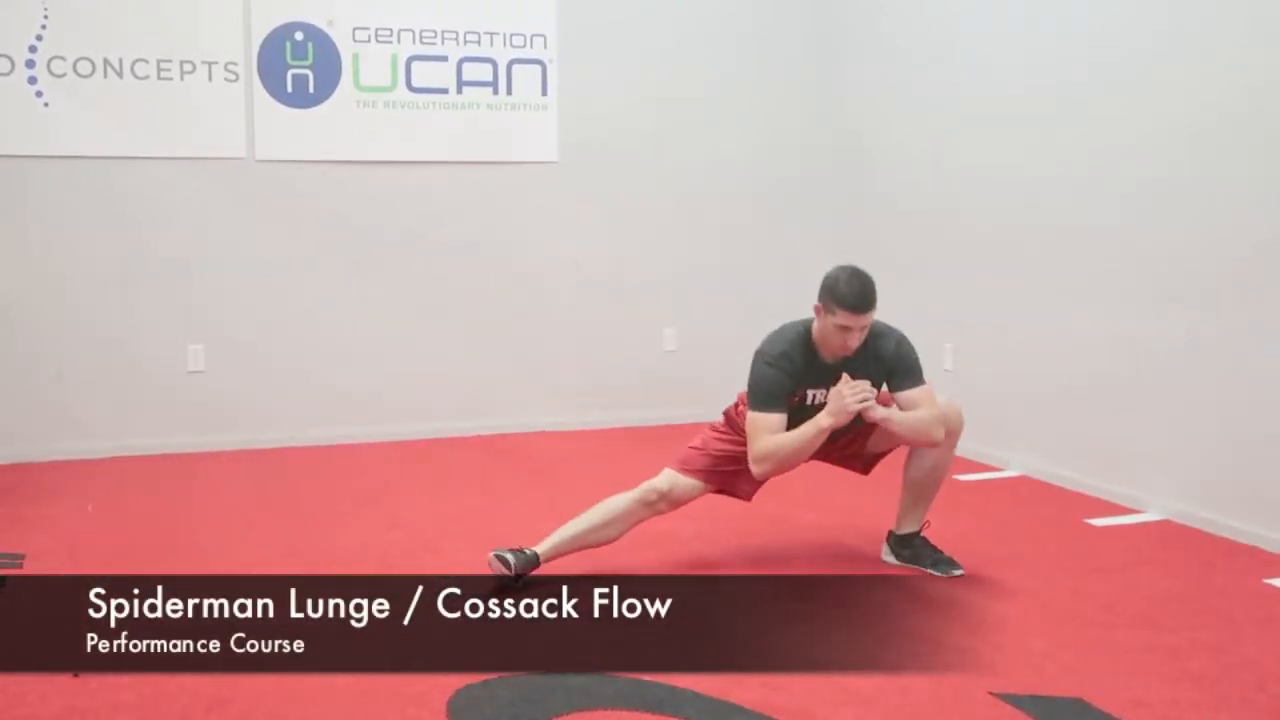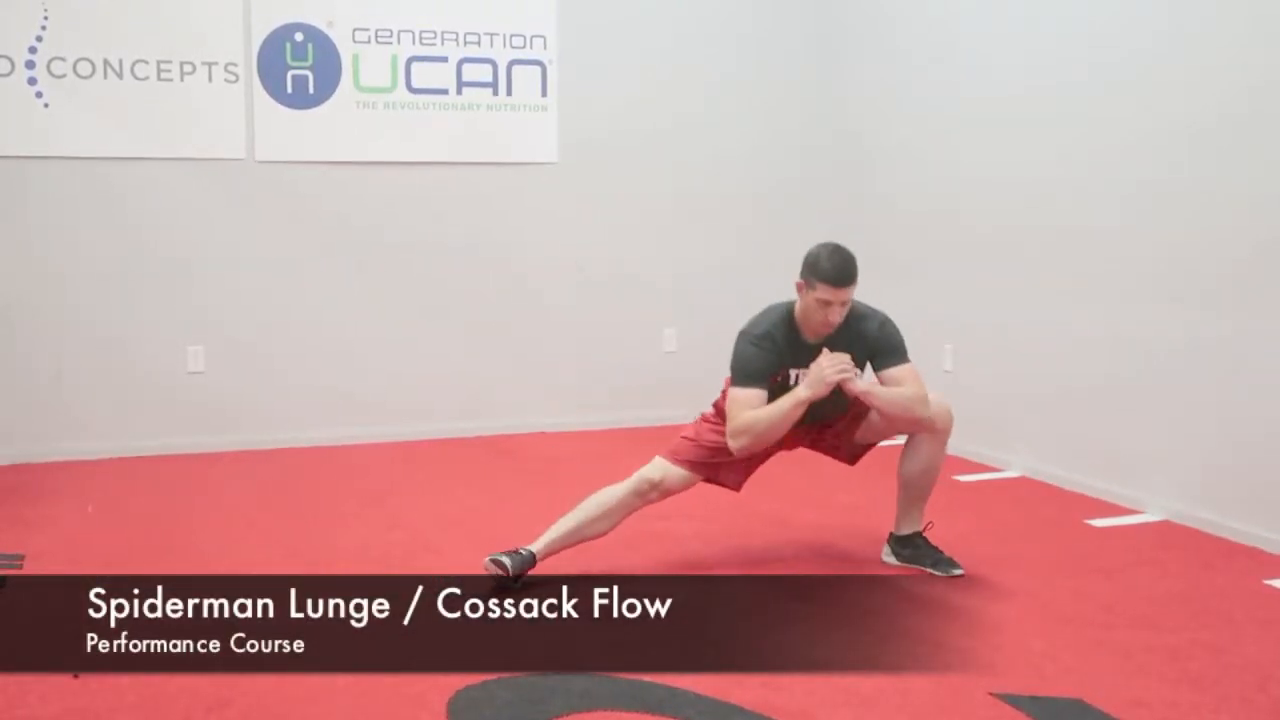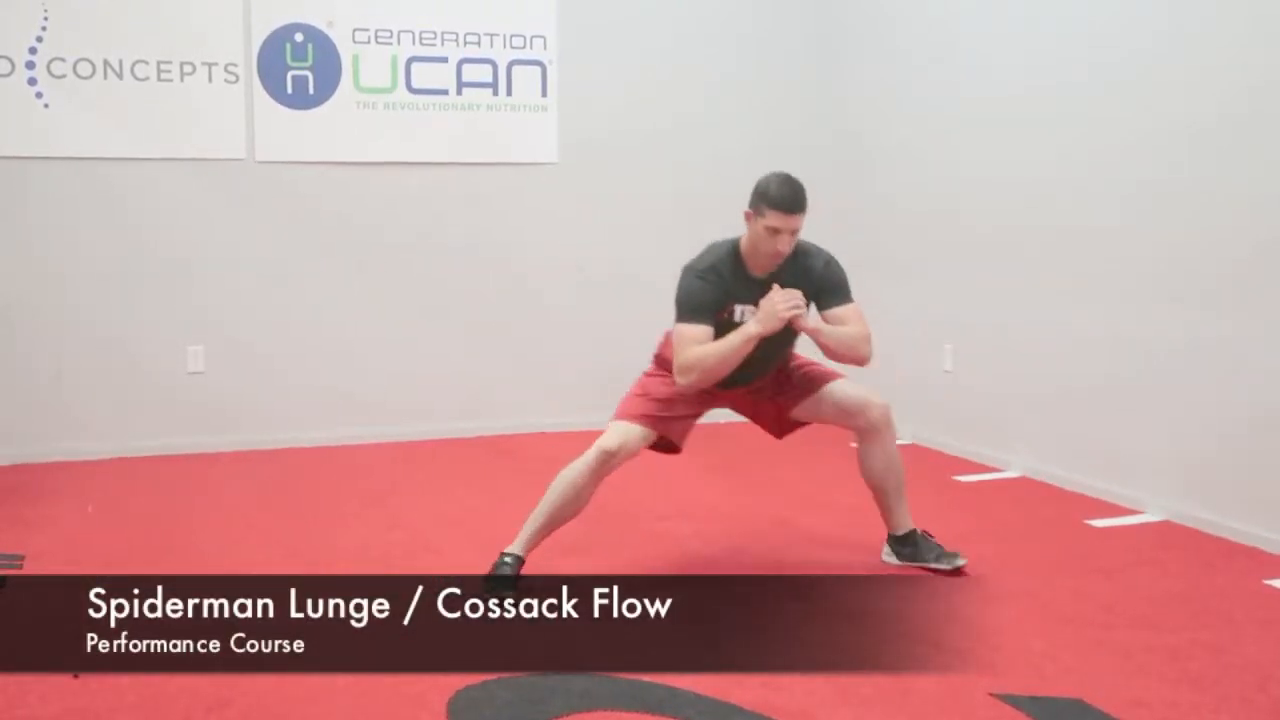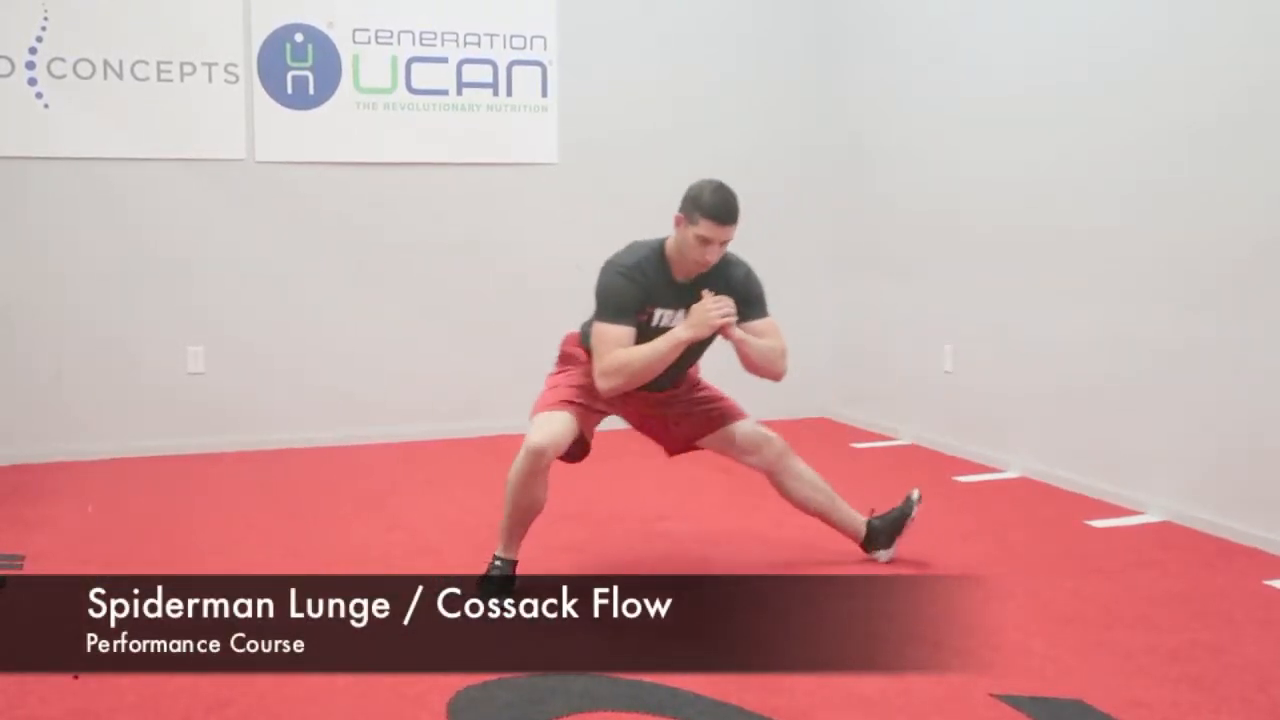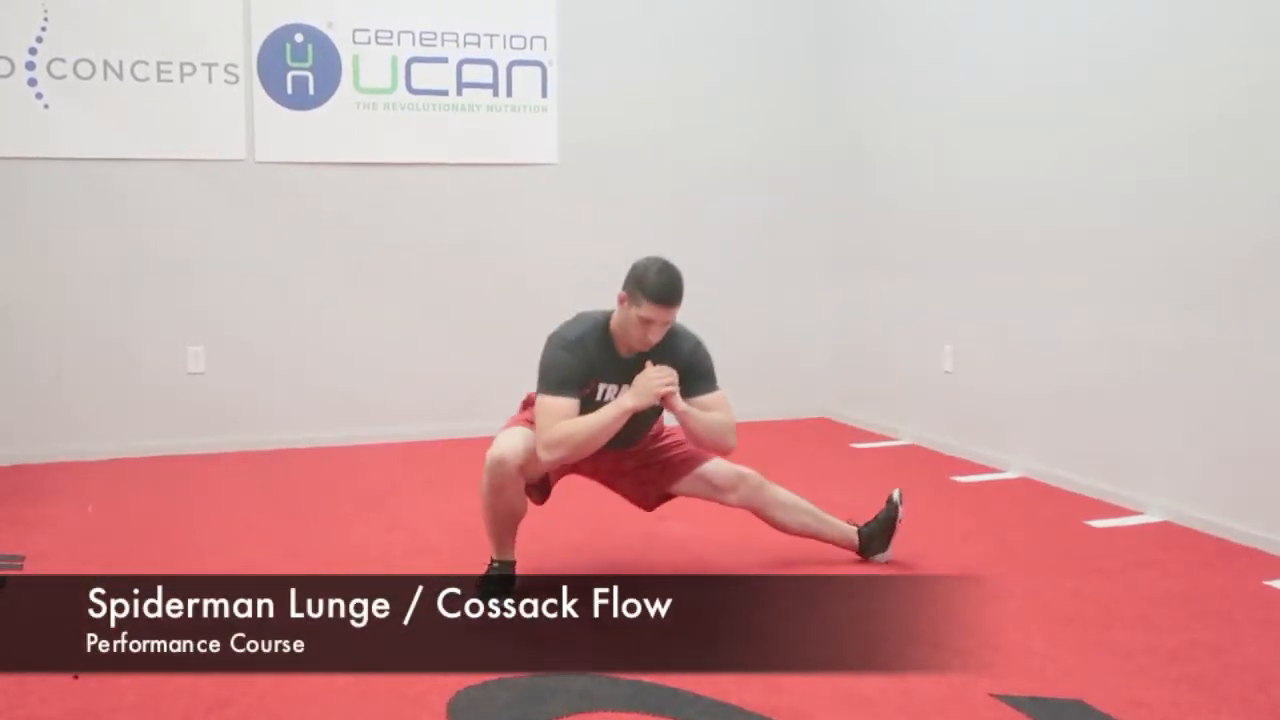
dt=0.3s
person 1, frame 1
left shoulder: (889, 347)
right shoulder: (778, 355)
left elbow: (932, 430)
right elbow: (762, 462)
left wrist: (878, 411)
right wrist: (827, 418)
left hip: (844, 425)
right hip: (763, 433)
left knee: (949, 419)
right knee: (659, 493)
left ankle: (905, 538)
right ankle: (532, 556)
person 1, frame 2
left shoulder: (872, 327)
right shoulder: (762, 336)
left elbow: (917, 400)
right elbow: (741, 438)
left wrist: (857, 385)
right wrist: (807, 390)
left hip: (830, 415)
right hip: (752, 416)
left knee: (935, 416)
right knee: (652, 482)
left ankle: (906, 540)
right ankle: (528, 556)
person 1, frame 3
left shoulder: (818, 266)
right shoulder: (706, 272)
left elbow: (861, 352)
right elbow: (689, 372)
left wrist: (806, 323)
right wrist: (755, 327)
left hip: (771, 371)
right hip: (686, 371)
left knee: (872, 412)
right knee: (610, 450)
left ankle: (902, 538)
right ankle: (514, 554)
person 1, frame 4
left shoulder: (735, 279)
right shoulder: (628, 271)
left elbow: (776, 366)
right elbow: (610, 379)
left wrist: (733, 331)
right wrist: (686, 331)
left hip: (670, 385)
right hip: (593, 375)
left knee: (768, 449)
right knee: (541, 446)
left ankle: (871, 534)
right ankle: (504, 563)
person 1, frame 5
left shoulder: (685, 349)
right shoulder: (570, 345)
left elbow: (726, 438)
right elbow: (553, 447)
left wrist: (678, 406)
right wrist: (630, 401)
left hip: (635, 443)
right hip: (559, 433)
left knee: (744, 485)
right knee: (504, 458)
left ankle: (861, 540)
right ankle: (502, 567)
